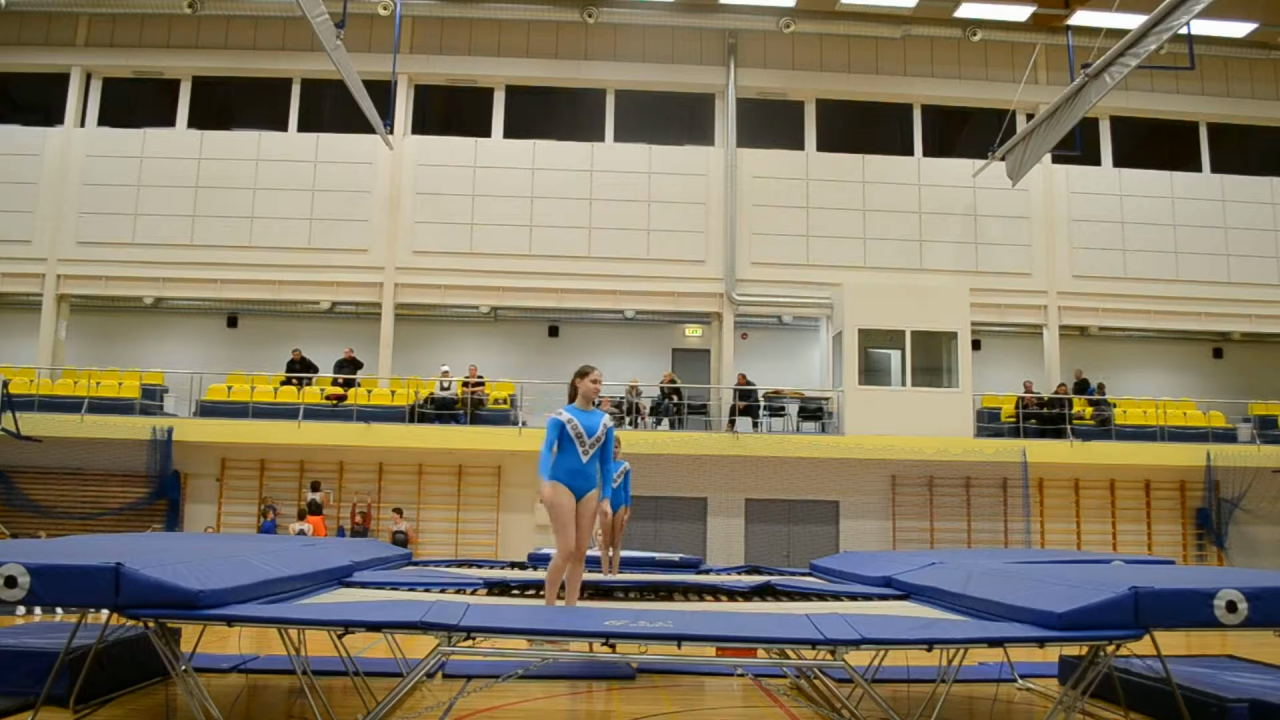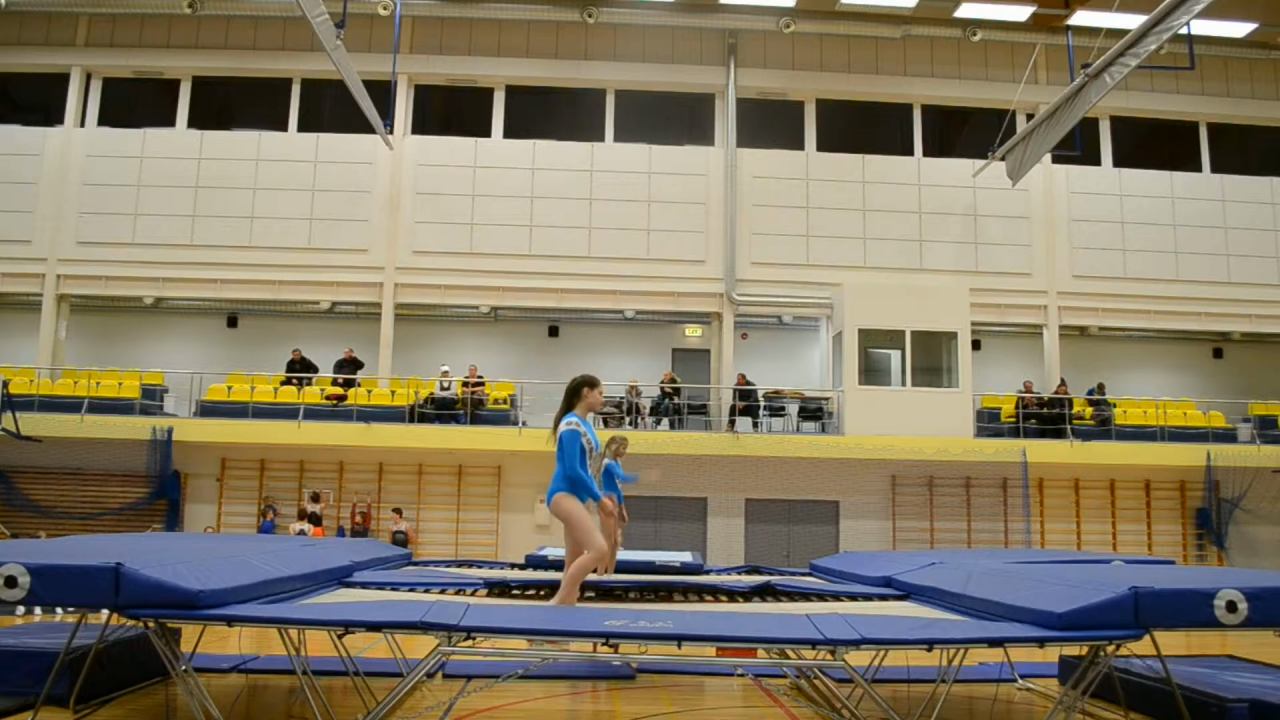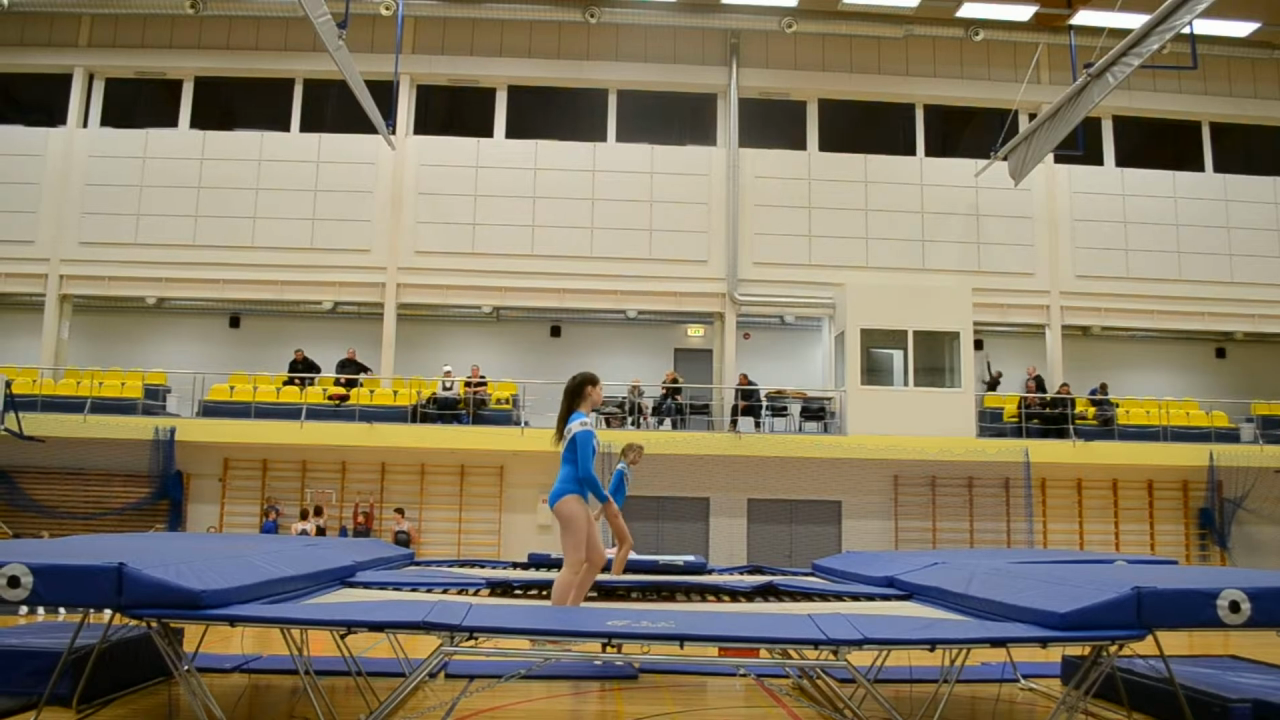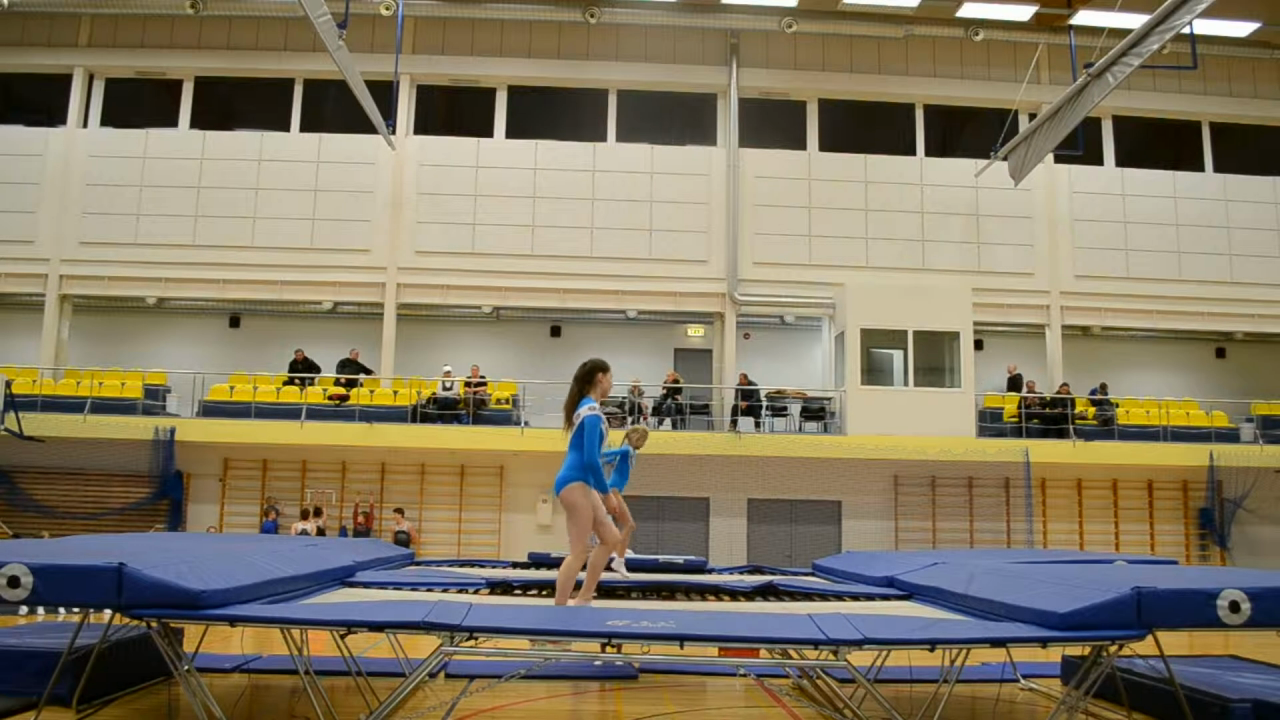
dt=0.5s
person 1, frame 1
left shoulder: (604, 420)
right shoulder: (561, 415)
left elbow: (606, 463)
right elbow: (547, 450)
left wrist: (606, 498)
right wrist: (544, 480)
left hip: (589, 489)
right hip: (561, 483)
left knee: (580, 553)
right knee: (566, 550)
left ankle: (570, 609)
right ankle: (549, 607)
person 1, frame 2
left shoulder: (586, 425)
right shoulder: (571, 424)
right elbow: (572, 470)
left wrist: (598, 494)
right wrist: (599, 499)
left hip: (577, 496)
right hip: (563, 494)
left knee: (574, 563)
right knee: (599, 550)
right ankle: (559, 600)
person 1, frame 3
left shoulder: (576, 421)
right shoulder: (583, 424)
right elbow: (585, 472)
left wrist: (602, 497)
right wrist: (606, 501)
left hip: (572, 496)
right hip: (569, 496)
left knee: (597, 558)
right knee: (573, 565)
person 1, frame 4
left shoulder: (586, 408)
right shoulder: (592, 410)
right elbow: (590, 458)
left wrist: (600, 491)
right wrist: (606, 492)
left hip: (580, 483)
right hip: (574, 483)
left knee: (611, 539)
right knee: (579, 552)
left ankle: (582, 602)
